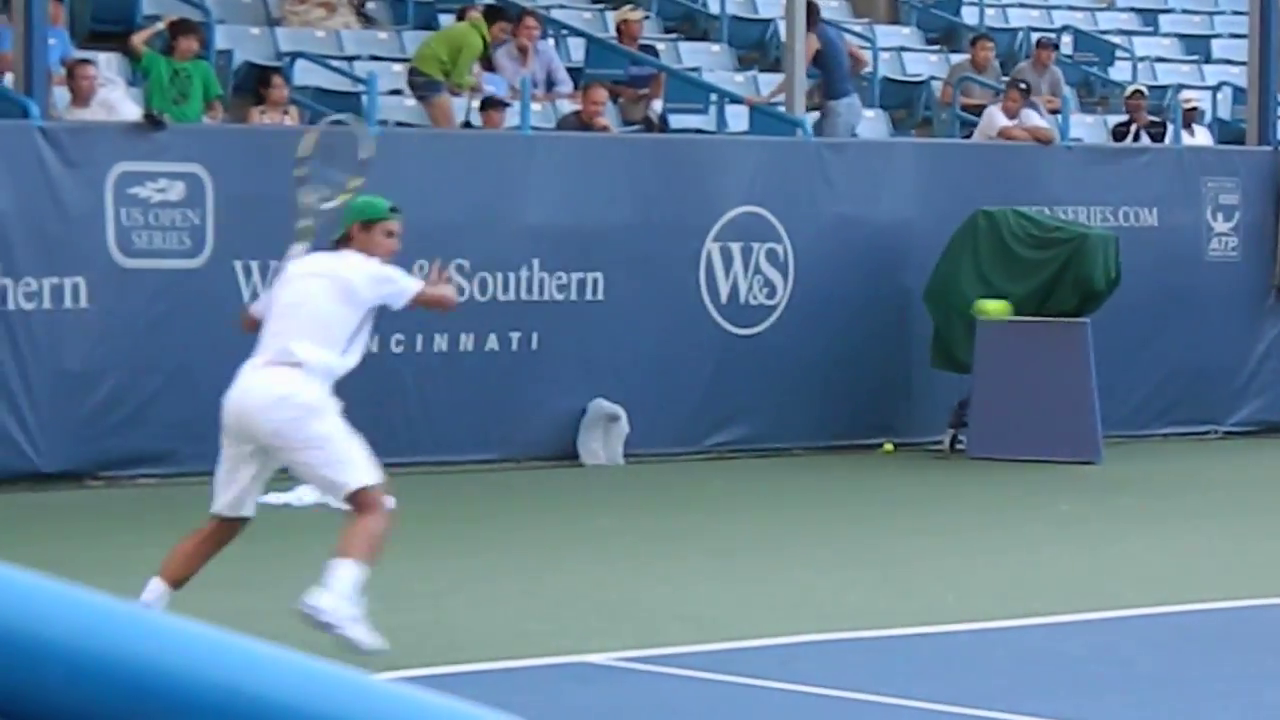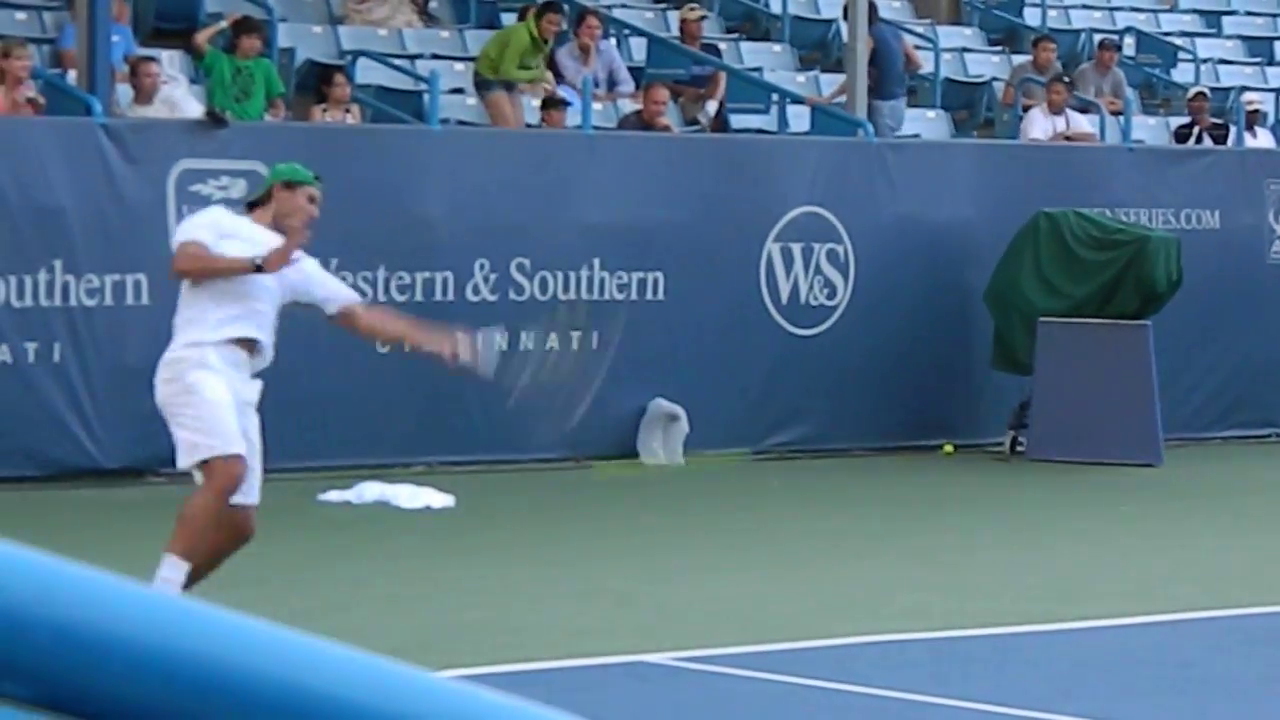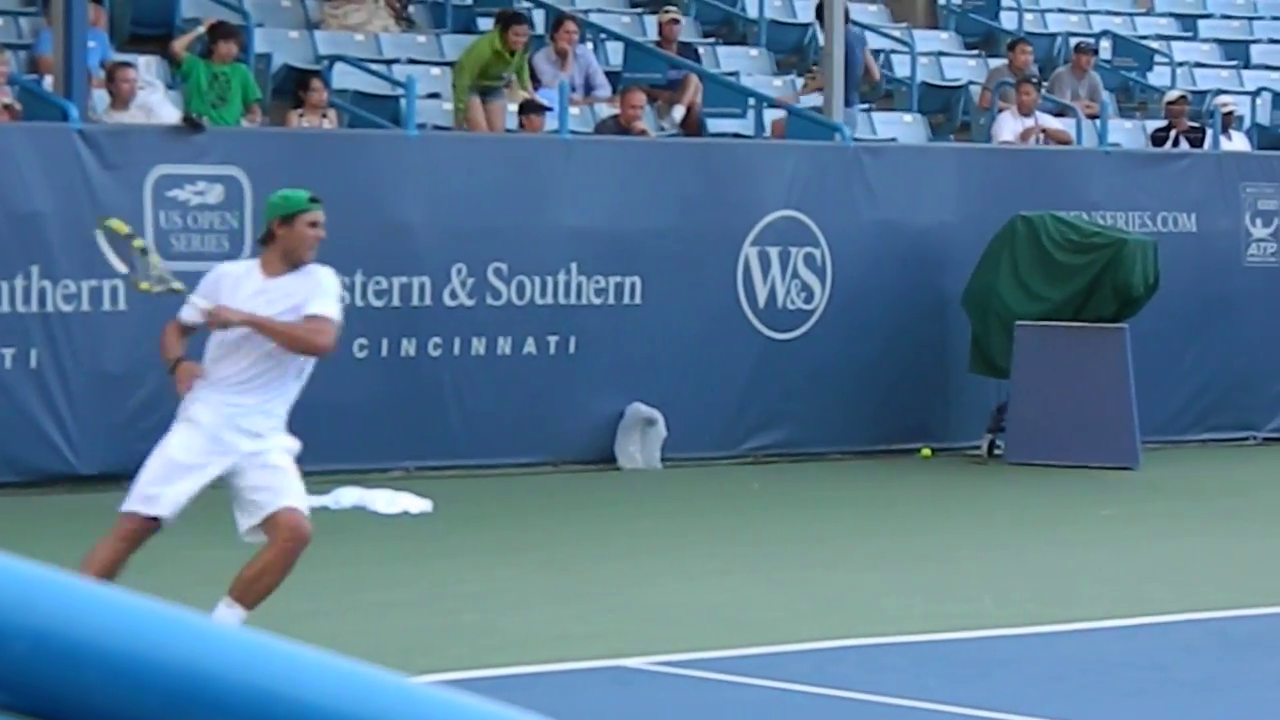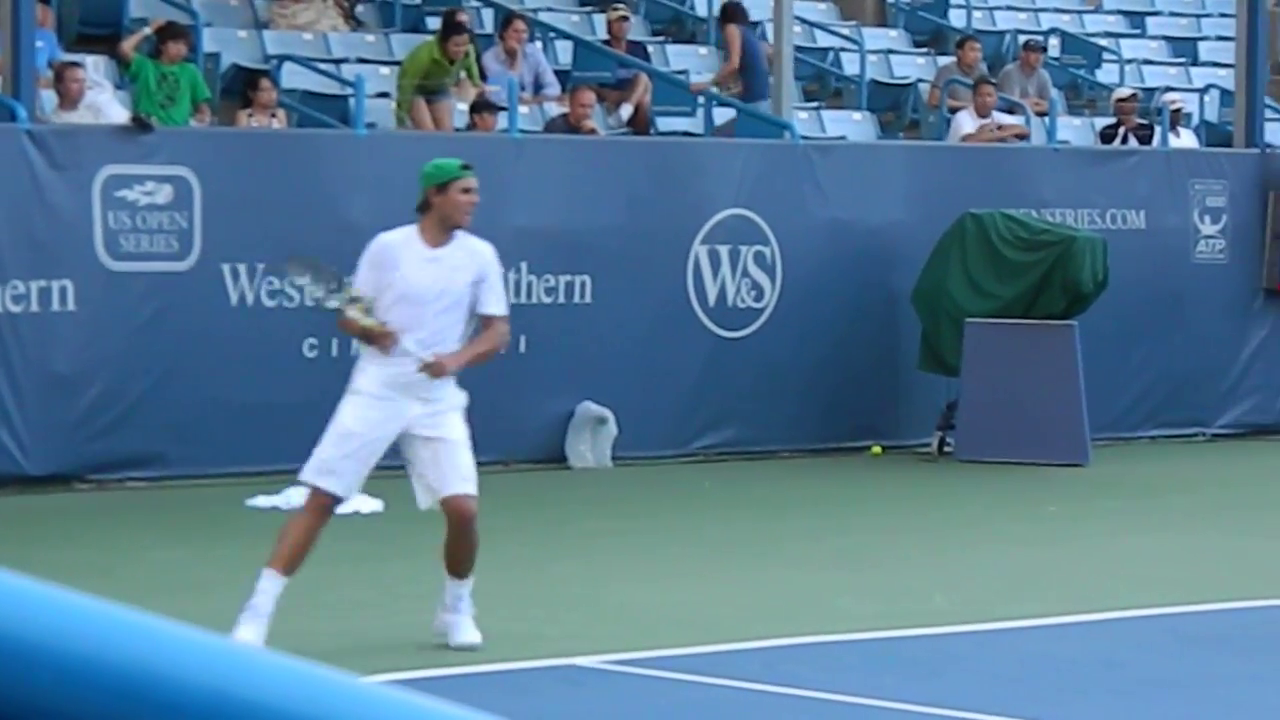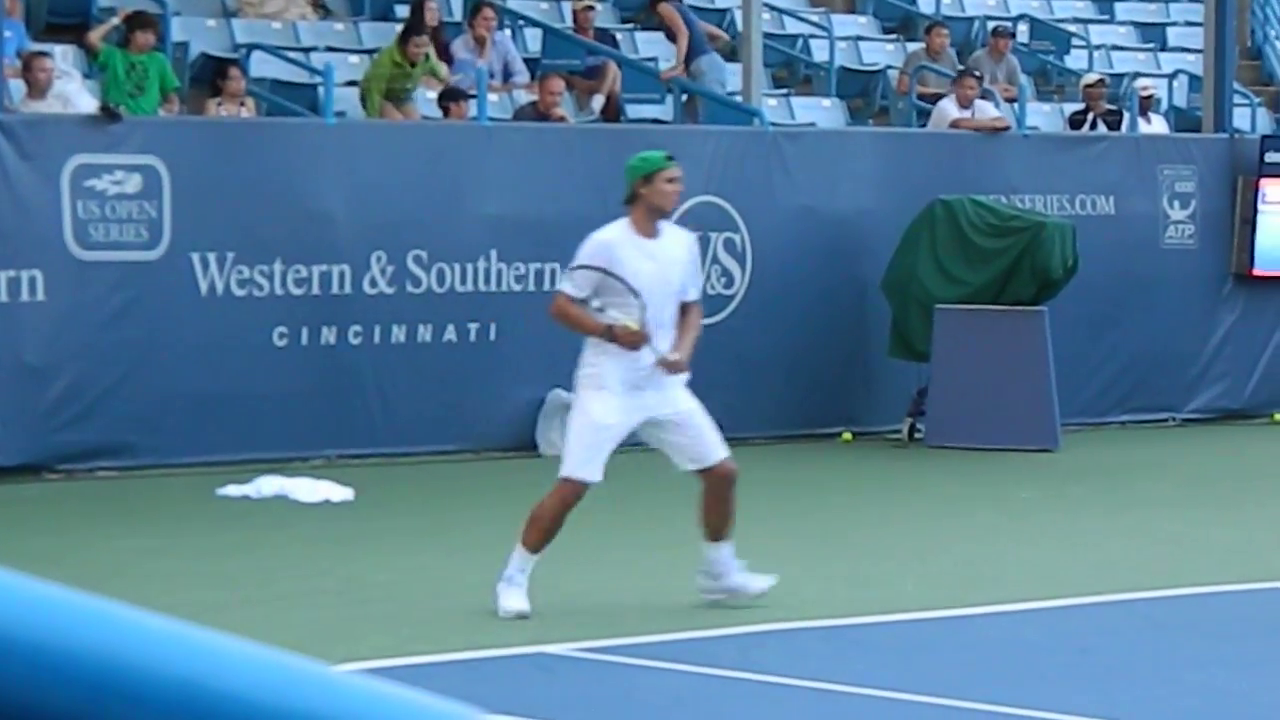
dt=0.4s
person 1, frame 1
left shoulder: (298, 270)
right shoulder: (373, 273)
left elbow: (252, 321)
right elbow: (446, 299)
right wrist: (440, 281)
left hip: (243, 398)
right hip: (296, 403)
left knee: (227, 523)
right knee: (372, 505)
left ankle: (142, 613)
right ankle: (337, 597)
person 1, frame 2
left shoulder: (297, 264)
right shoulder: (215, 221)
left elbow: (362, 316)
right elbow: (185, 265)
left wrist: (435, 339)
right wrist: (256, 264)
left hip: (237, 389)
right hip: (194, 366)
left knee: (239, 527)
right knee: (226, 473)
left ankle: (164, 595)
right ankle: (162, 596)
person 1, frame 3
left shoulder: (322, 281)
right shoulder: (224, 276)
left elbow: (321, 342)
right elbow: (173, 330)
left wrist: (249, 319)
right wrist: (178, 364)
left hip: (261, 437)
right hip: (201, 423)
left knee: (294, 532)
right knee: (134, 526)
person 1, frame 4
left shoulder: (481, 256)
right shoulder: (385, 247)
left elbow: (497, 333)
right elbow: (348, 313)
left wrist: (456, 360)
right wrist: (367, 333)
left hip: (436, 401)
right hip: (372, 392)
left knee: (463, 510)
right knee: (320, 501)
left ankle: (456, 609)
right ankle: (259, 611)
person 1, frame 5
left shoulder: (686, 242)
right shoulder: (605, 242)
left elbow: (691, 310)
right elbow: (561, 306)
left wrist: (683, 350)
right wrist: (613, 333)
left hip: (663, 384)
right hip: (607, 382)
left knee: (722, 470)
right knee: (572, 486)
left ankle: (721, 569)
right ankle: (513, 579)
